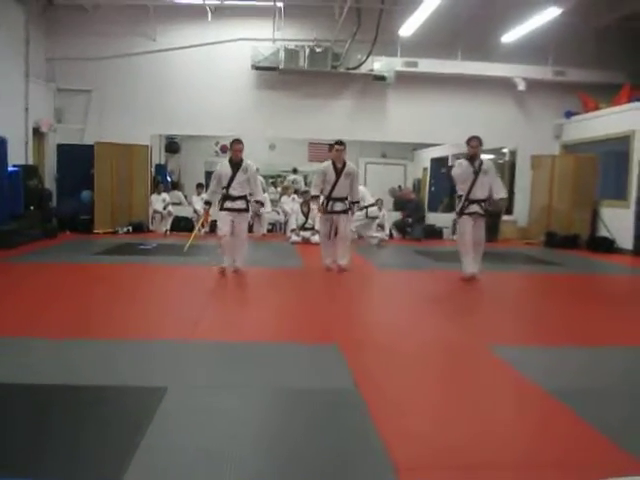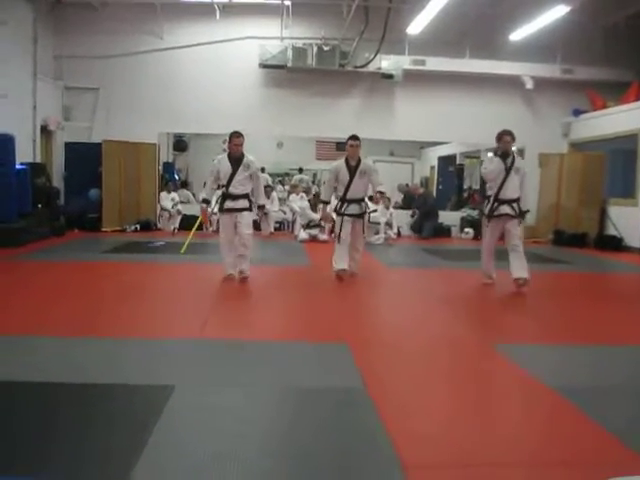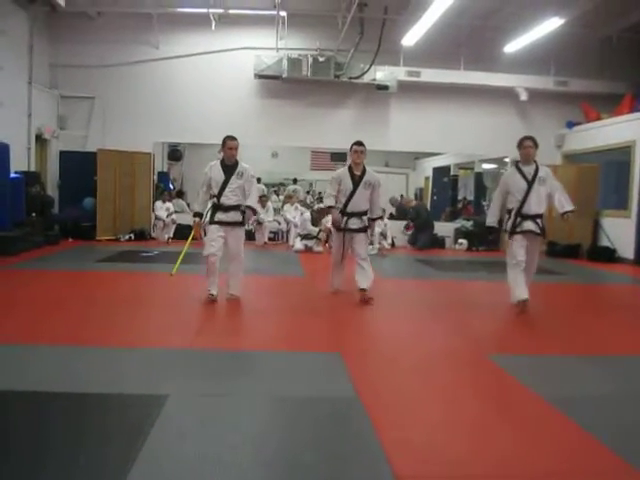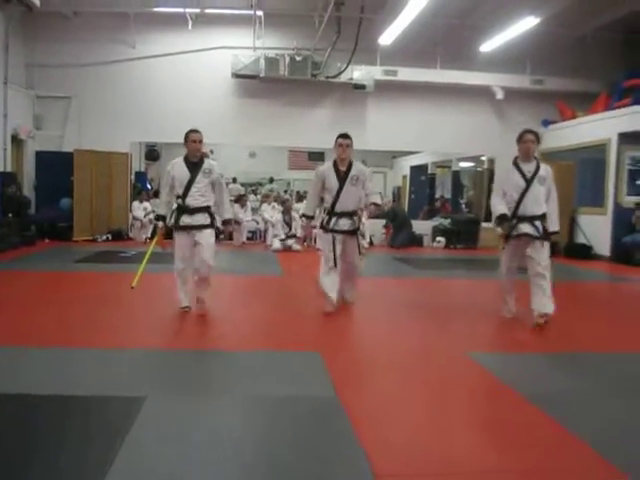
dt=0.5s
person 1, frame 1
left shoulder: (488, 165)
right shoulder: (460, 163)
left elbow: (495, 183)
right elbow: (458, 178)
left wrist: (501, 197)
right wrist: (468, 163)
left hip: (480, 207)
right hip: (464, 206)
left knee: (478, 241)
right knee: (466, 240)
left ankle: (473, 269)
right ankle: (469, 270)
person 1, frame 2
left shoulder: (519, 163)
right shoulder: (490, 160)
left elbow: (522, 187)
right elbow: (488, 175)
left wrist: (523, 208)
right wrist: (500, 159)
left hip: (513, 208)
right hip: (494, 207)
left knee: (516, 243)
right knee: (488, 244)
left ankle: (520, 276)
right ankle: (488, 274)
person 1, frame 3
left shoulder: (545, 173)
right shoulder: (509, 175)
left elbow: (556, 191)
right elbow: (498, 200)
left wrist: (566, 208)
right wrist: (492, 223)
left hip: (536, 224)
right hip: (515, 224)
left knee: (530, 265)
right knee: (516, 261)
left ankle: (519, 296)
right ankle: (520, 299)
person 1, frame 4
left shoulder: (546, 172)
right shoulder: (507, 172)
left elbow: (551, 201)
right elbow: (497, 198)
left wrist: (552, 229)
right wrist: (501, 217)
left hip: (537, 228)
right hip: (513, 227)
left knee: (541, 271)
right knee: (508, 271)
left ankle: (542, 312)
right ankle: (508, 307)
person 2, frame 1
left shoulder: (249, 166)
right shoulder: (222, 166)
left elbow: (256, 185)
right elbow: (214, 185)
left wrist: (258, 201)
right wrist: (208, 203)
left hip: (242, 205)
right hip: (226, 204)
left knee: (241, 236)
right knee: (223, 233)
left ankle: (237, 264)
right ankle: (225, 262)
person 2, frame 2
left shoulder: (251, 162)
right shoulder: (219, 161)
left elbow: (257, 185)
right elbow: (211, 183)
left wrist: (261, 205)
right wrist: (205, 203)
left hip: (244, 204)
right hip: (226, 204)
left knee: (245, 237)
right knee: (226, 239)
left ankle: (243, 269)
right ankle: (230, 270)
person 2, frame 3
left shoulder: (245, 170)
right shoulder: (212, 168)
left elbow: (252, 192)
right elbow: (204, 193)
left wrist: (250, 209)
right wrist: (198, 216)
left hip: (236, 217)
right hip: (217, 216)
left knee: (236, 256)
right knee: (211, 253)
left ankle: (234, 290)
right ankle: (212, 290)
person 2, frame 4
left shoulder: (212, 167)
right shoulder: (174, 166)
left elbow: (221, 194)
right elbow: (166, 194)
left wrist: (227, 220)
right wrist: (161, 220)
left hip: (204, 219)
right hip: (182, 219)
left knee: (205, 261)
right knee: (182, 263)
left ankle: (201, 295)
right ankle: (185, 301)
person 3, frame 1
left shoulder: (352, 169)
right shoulder: (324, 168)
left elbow: (354, 189)
right elbow: (316, 186)
left wrist: (354, 205)
right wrist: (317, 202)
left hip: (343, 206)
right hip: (328, 205)
left knee: (344, 235)
right knee: (327, 236)
left ankle: (341, 262)
right ankle: (328, 262)
person 3, frame 2
left shoulder: (369, 167)
right shoulder: (337, 167)
left elbow: (377, 183)
right elbow: (328, 187)
right wrist: (324, 209)
left hip: (360, 207)
right hip: (343, 207)
left knee: (358, 241)
right knee: (342, 239)
left ankle: (353, 268)
right ankle: (340, 269)
person 3, frame 3
left shoulder: (373, 178)
right shoulder: (339, 174)
left elbow: (375, 202)
right elbow: (330, 195)
left wrist: (373, 222)
right wrist: (333, 212)
left hip: (361, 222)
right hip: (342, 221)
left knee: (362, 257)
right knee: (337, 256)
left ankle: (364, 291)
right ankle: (336, 285)
person 3, frame 4
left shoulder: (362, 171)
right shoulder: (323, 171)
left elbow: (371, 193)
right elbow: (313, 197)
left wrist: (372, 205)
right wrist: (307, 221)
left hip: (352, 222)
right hip: (330, 222)
left knee: (351, 264)
right knee: (330, 263)
left ankle: (345, 294)
right ankle: (331, 300)
